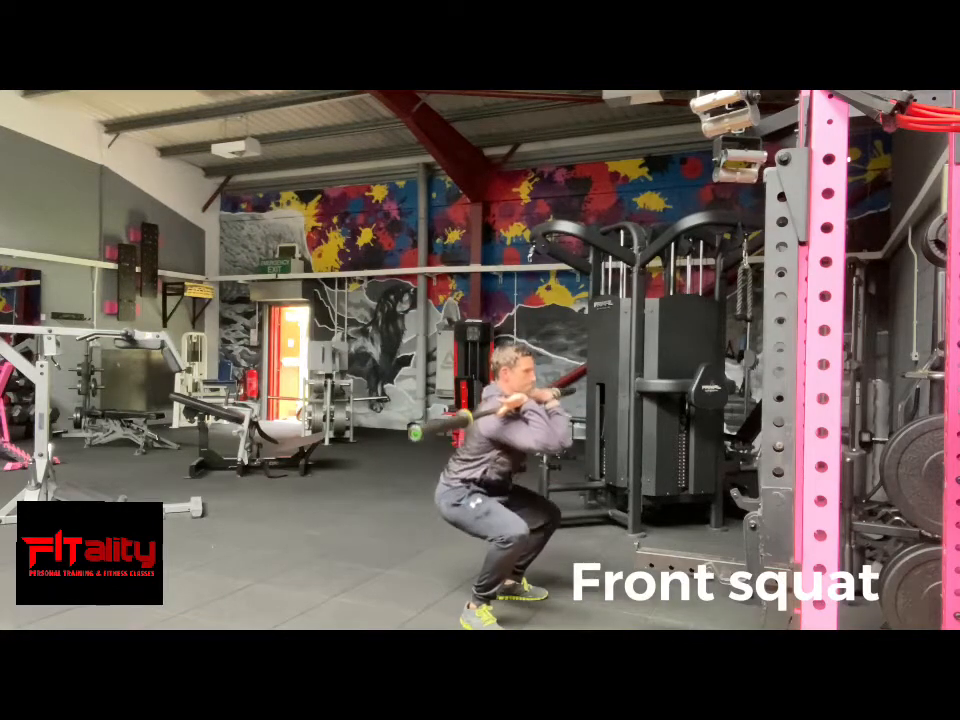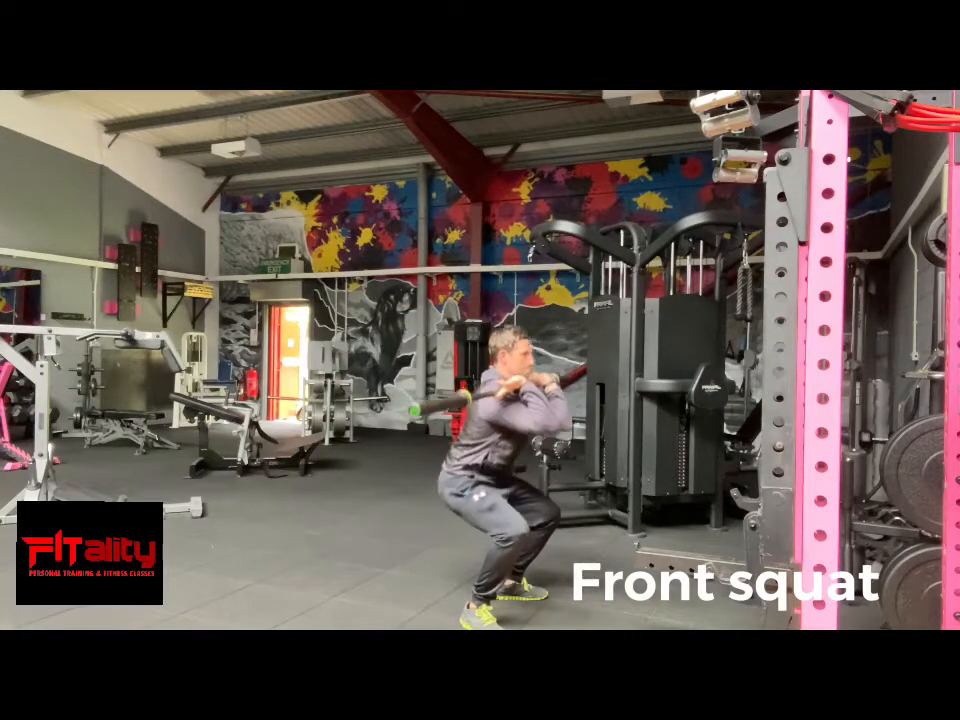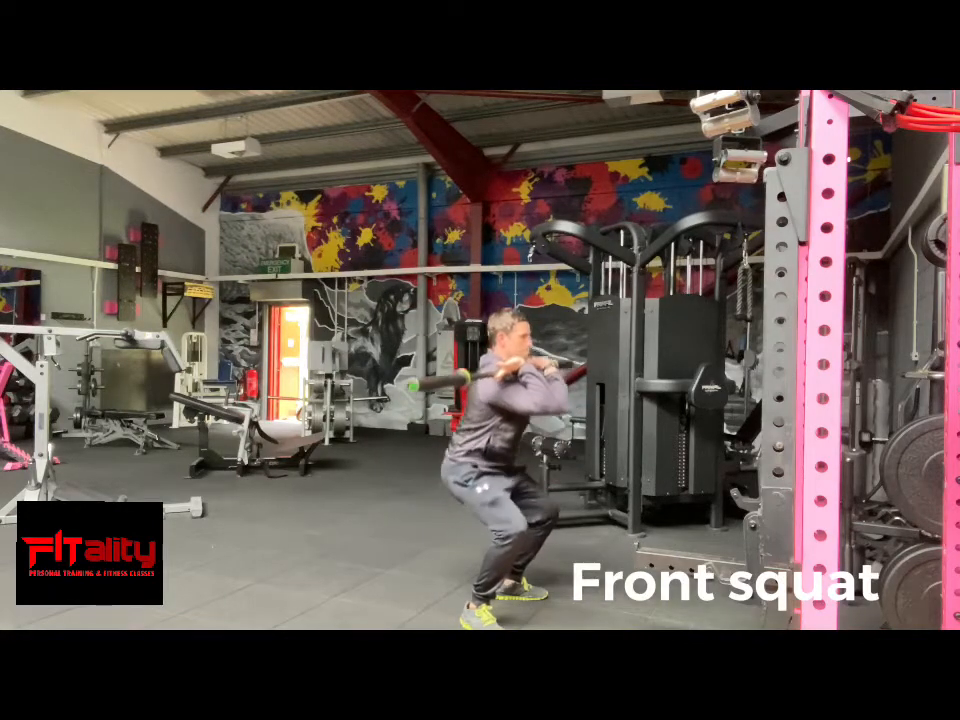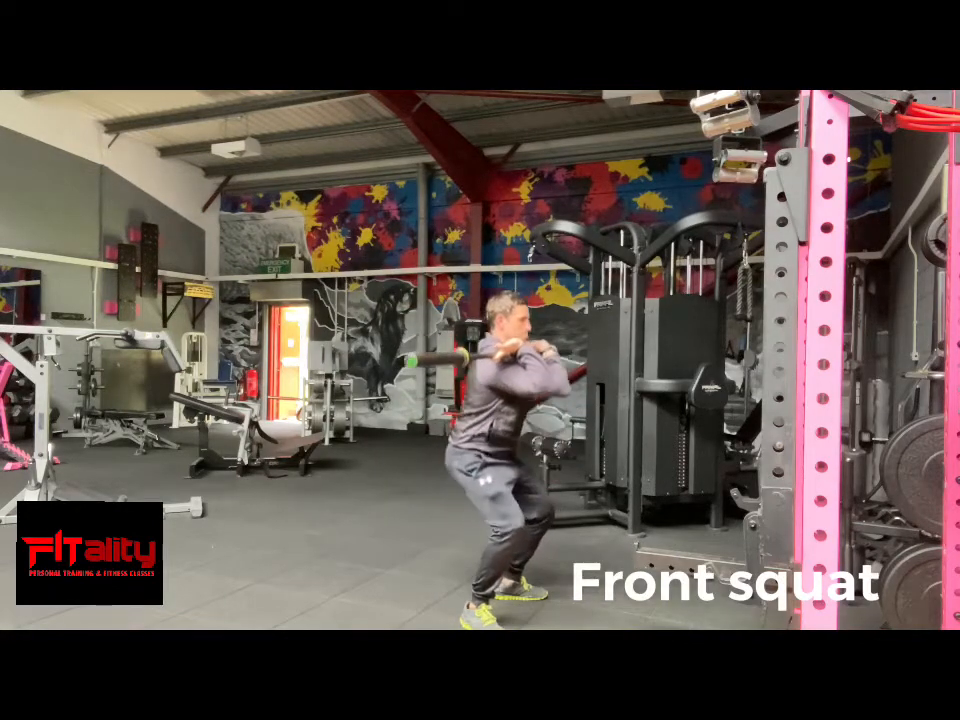
dt=0.1s
person 1, frame 1
left shoulder: (519, 407)
right shoulder: (497, 415)
left elbow: (563, 441)
right elbow: (545, 442)
left wrist: (551, 403)
right wrist: (531, 405)
left hip: (493, 488)
right hip: (460, 494)
left knee: (547, 516)
right knee: (514, 532)
left ankle: (510, 580)
right ankle: (476, 607)
person 1, frame 2
left shoulder: (517, 391)
right shoulder: (495, 397)
left elbow: (561, 423)
right elbow: (543, 424)
left wrist: (550, 387)
right wrist: (530, 386)
left hip: (497, 476)
right hip: (464, 481)
left knee: (547, 513)
right knee: (514, 531)
left ankle: (511, 580)
right ankle: (476, 607)
person 1, frame 3
left shoulder: (518, 374)
right shoulder: (495, 380)
left elbow: (560, 405)
right elbow: (543, 404)
left wrist: (549, 369)
right wrist: (529, 368)
left hip: (499, 466)
right hip: (468, 470)
left knee: (546, 511)
right knee: (513, 528)
left ankle: (510, 580)
right ankle: (476, 607)
person 1, frame 4
left shoulder: (515, 358)
right shoulder: (493, 363)
left elbow: (560, 387)
right elbow: (542, 386)
left wrist: (547, 353)
right wrist: (526, 350)
left hip: (503, 454)
right hip: (473, 456)
left knee: (541, 512)
right knee: (509, 525)
left ankle: (510, 580)
right ankle: (476, 606)
